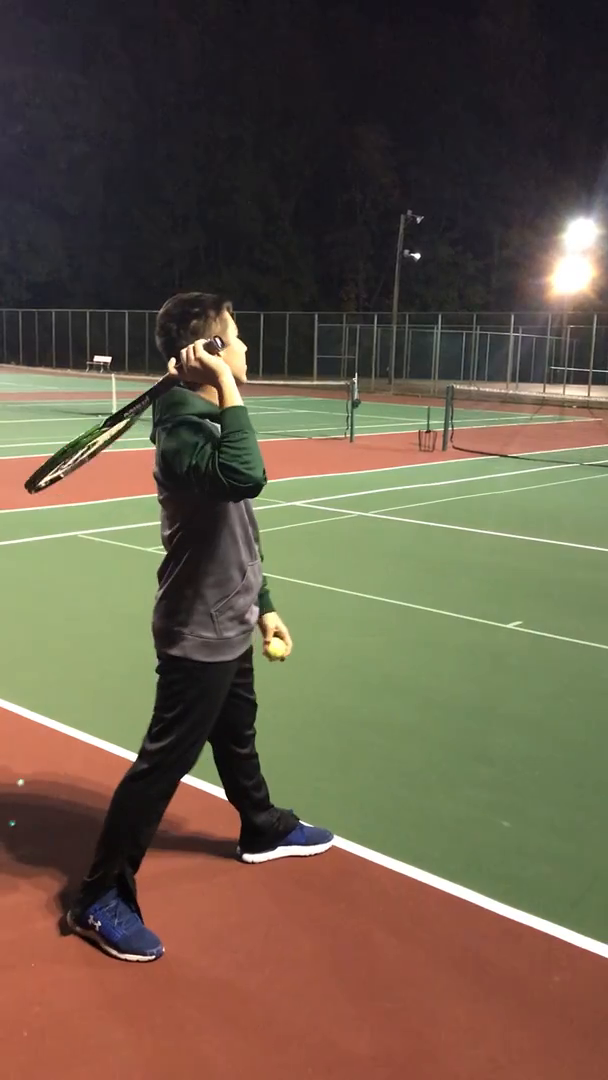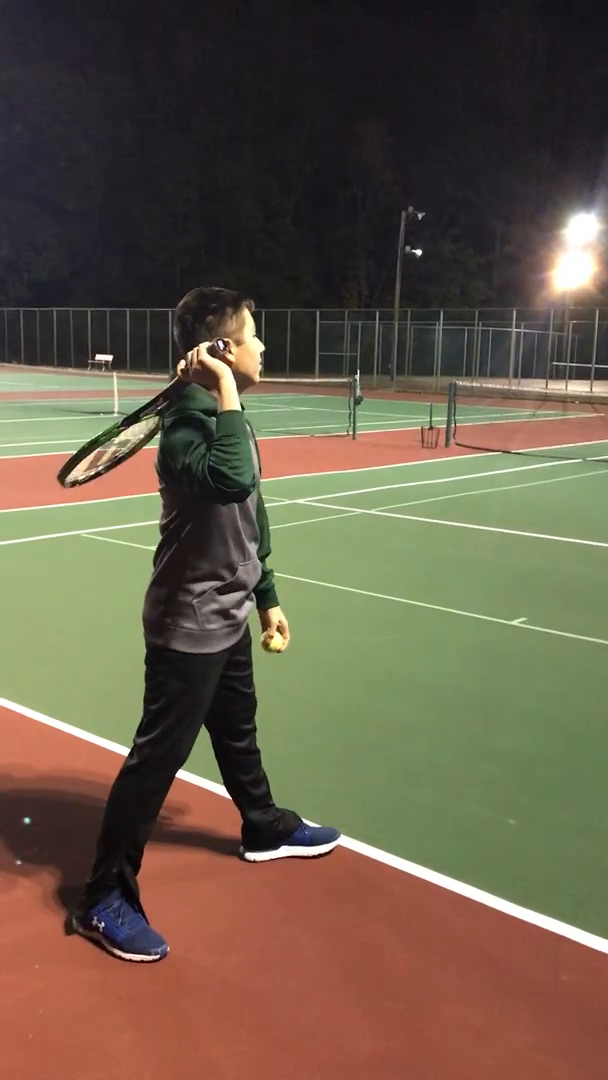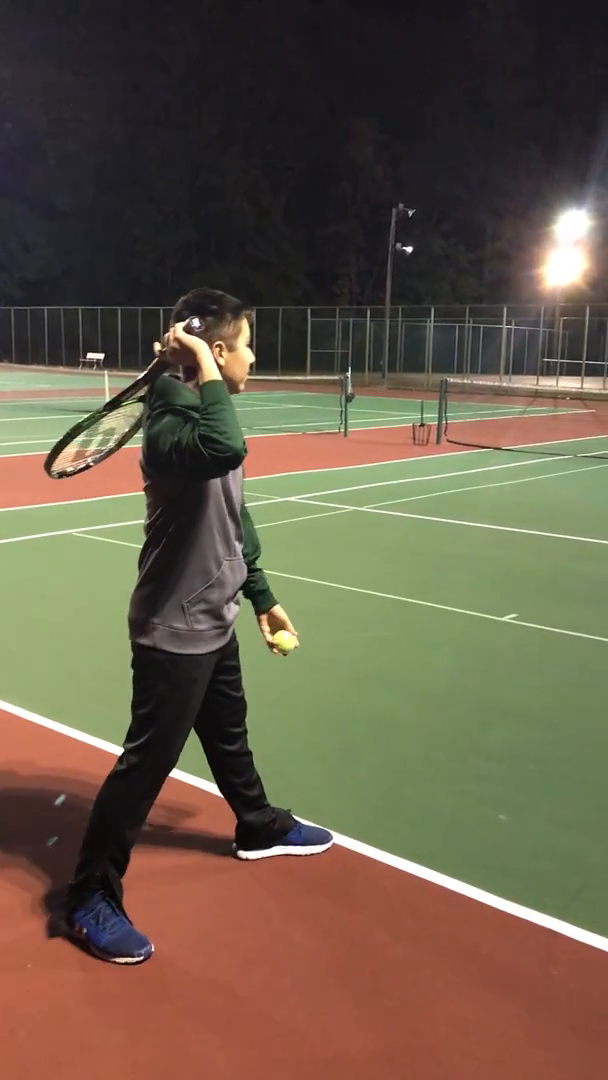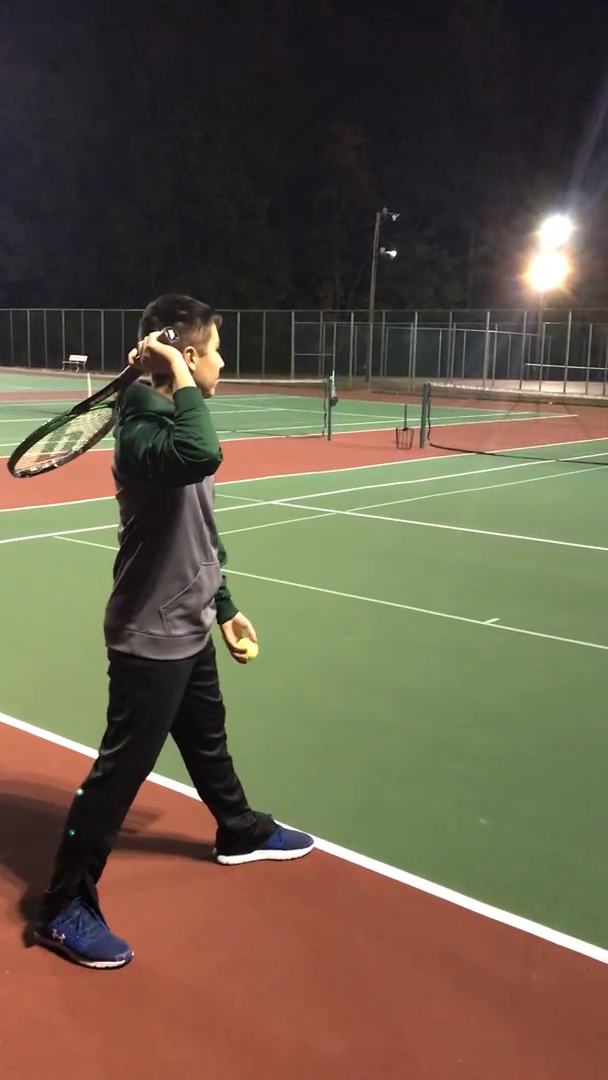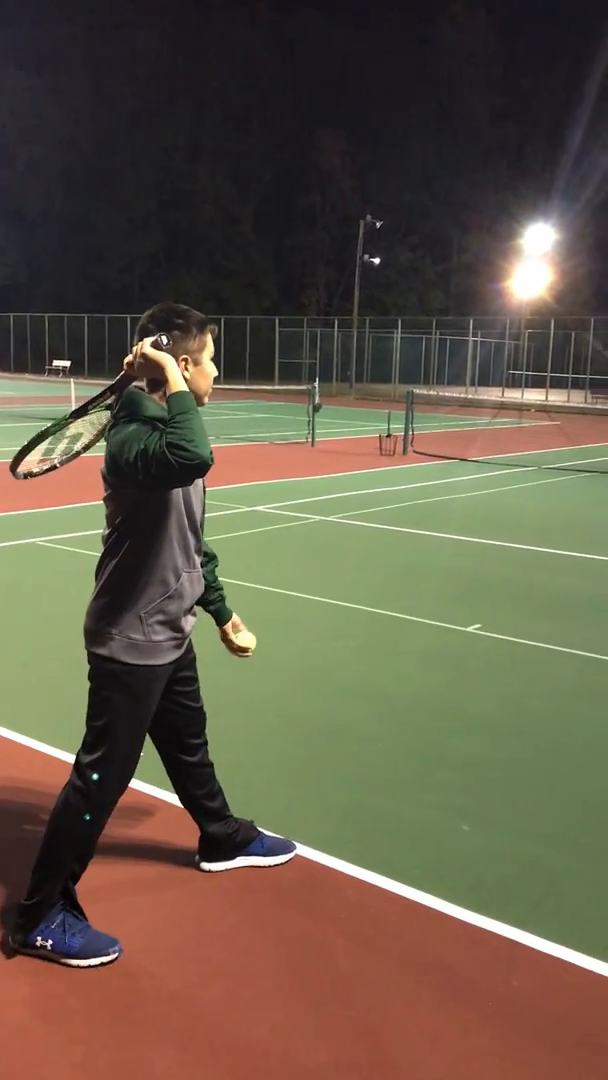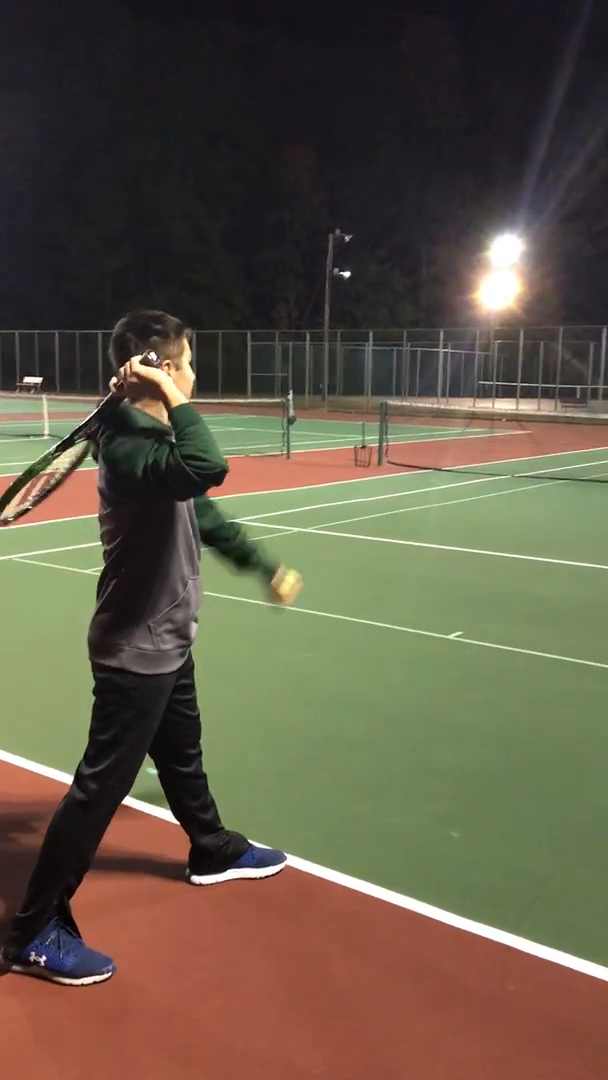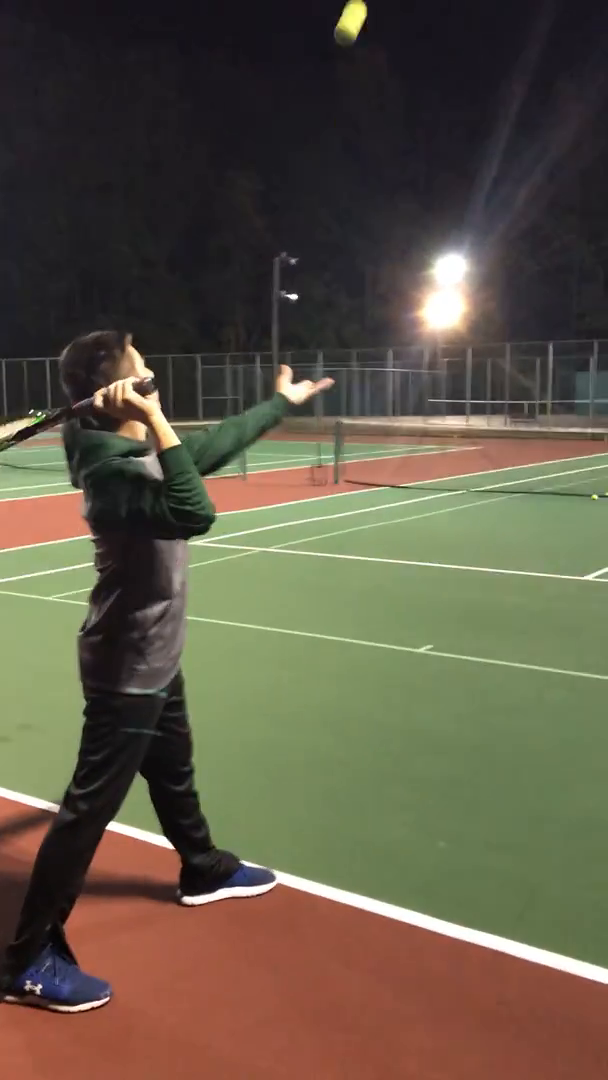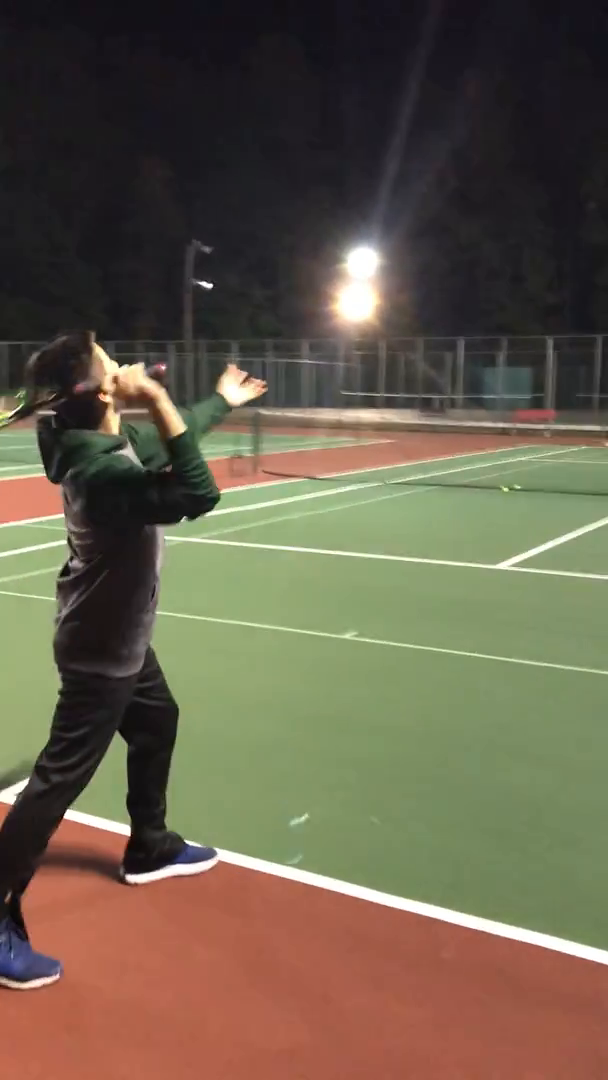
dt=0.4s
person 1, frame 1
left shoulder: (210, 422)
right shoulder: (185, 433)
right elbow: (247, 478)
left wrist: (262, 605)
right wrist: (228, 389)
left hip: (228, 624)
right hip: (198, 631)
left knee: (237, 737)
right knee: (165, 761)
left ankle: (264, 830)
right ankle: (101, 899)
person 1, frame 2
left shoulder: (228, 418)
right shoulder: (187, 427)
right elbow: (232, 483)
left wrist: (266, 595)
right wrist: (226, 393)
left hip: (229, 616)
right hip: (187, 624)
left knee: (237, 731)
right knee: (158, 756)
left ankle: (266, 829)
right ankle: (105, 898)
person 1, frame 3
left shoulder: (204, 416)
right shoulder: (170, 425)
left elbow: (234, 519)
right elbow: (226, 451)
left wrist: (263, 596)
right wrist: (205, 370)
left hip: (214, 620)
right hip: (173, 629)
left knee: (228, 732)
right knee: (148, 760)
left ankle: (260, 827)
right ankle: (90, 899)
person 1, frame 4
left shoulder: (174, 423)
right shoulder: (142, 430)
right elbow: (202, 456)
left wrist: (223, 607)
right wrist: (179, 380)
left hip: (188, 627)
right hip: (150, 635)
left knee: (207, 737)
right knee: (122, 768)
left ankle: (241, 832)
right ankle: (64, 907)
person 1, frame 5
left shoulder: (169, 432)
right shoulder: (133, 436)
right elbow: (193, 458)
left wrist: (221, 610)
right wrist: (171, 384)
left hip: (170, 632)
right hip: (129, 640)
left knee: (189, 743)
right knee: (101, 775)
left ankle: (223, 839)
right ankle: (42, 915)
person 1, frame 6
left shoulder: (158, 439)
right shoulder: (129, 449)
left elbow: (204, 519)
right elbow: (209, 468)
left wrist: (263, 566)
right wrist: (171, 396)
left hip: (166, 640)
right hip: (134, 649)
left knee: (182, 753)
right knee: (101, 786)
left ankle: (213, 851)
person 1, frame 7
left shoulder: (140, 449)
right shoulder: (112, 476)
left elbow: (217, 443)
right elbow: (194, 514)
left wrist: (282, 401)
right wrist: (156, 420)
left hip: (153, 656)
right hip: (125, 668)
left knee: (173, 766)
right knee: (92, 804)
left ankle: (204, 869)
person 1, frame 8
left shoulder: (106, 445)
right shoulder: (102, 472)
left elbow: (168, 442)
right elbow: (197, 495)
left wrist: (220, 402)
right wrist: (157, 402)
left hip: (118, 636)
right hip: (101, 647)
left knee: (157, 724)
right knee: (60, 778)
left ankle: (150, 846)
